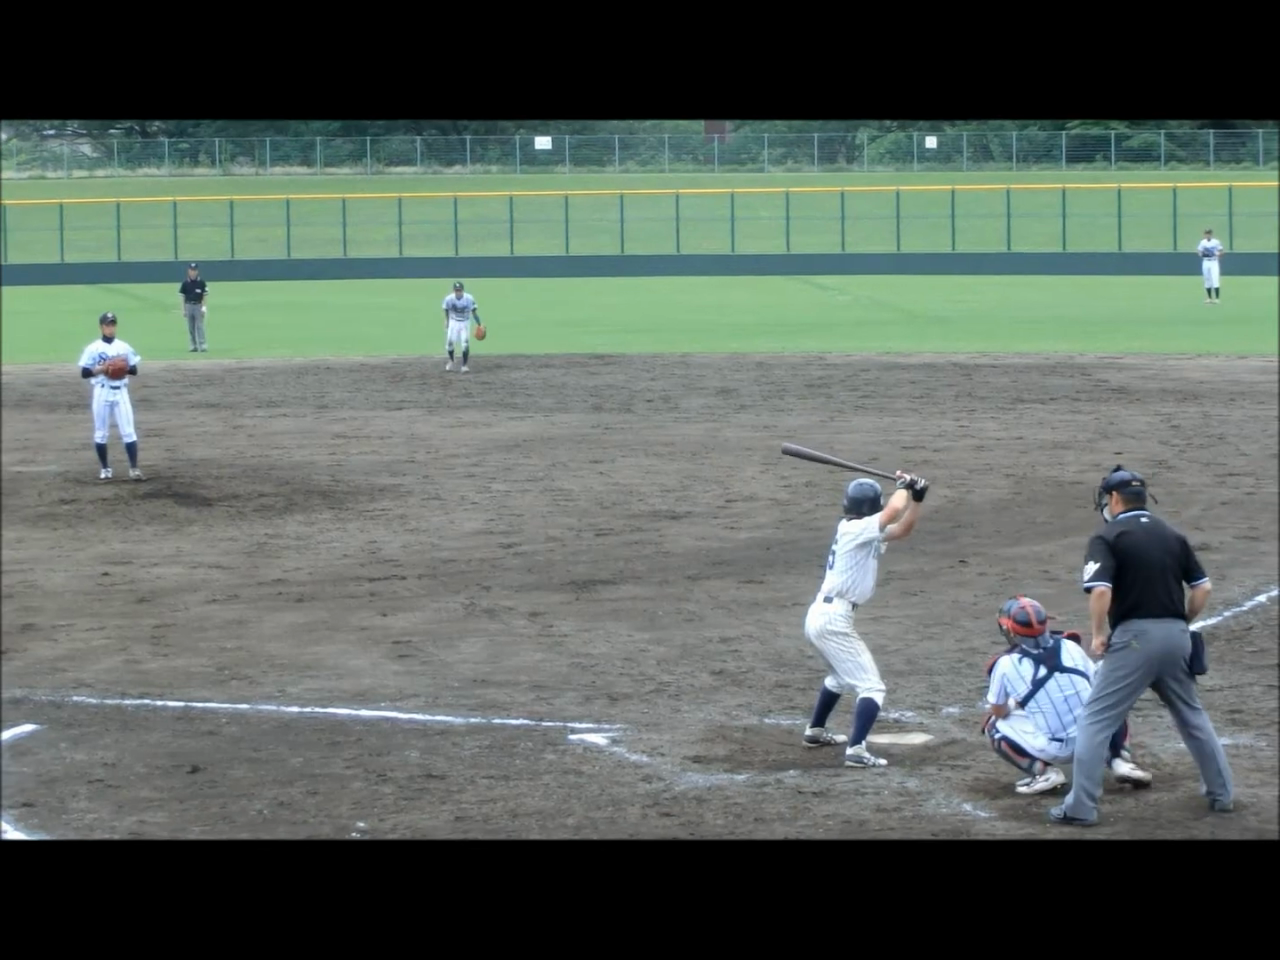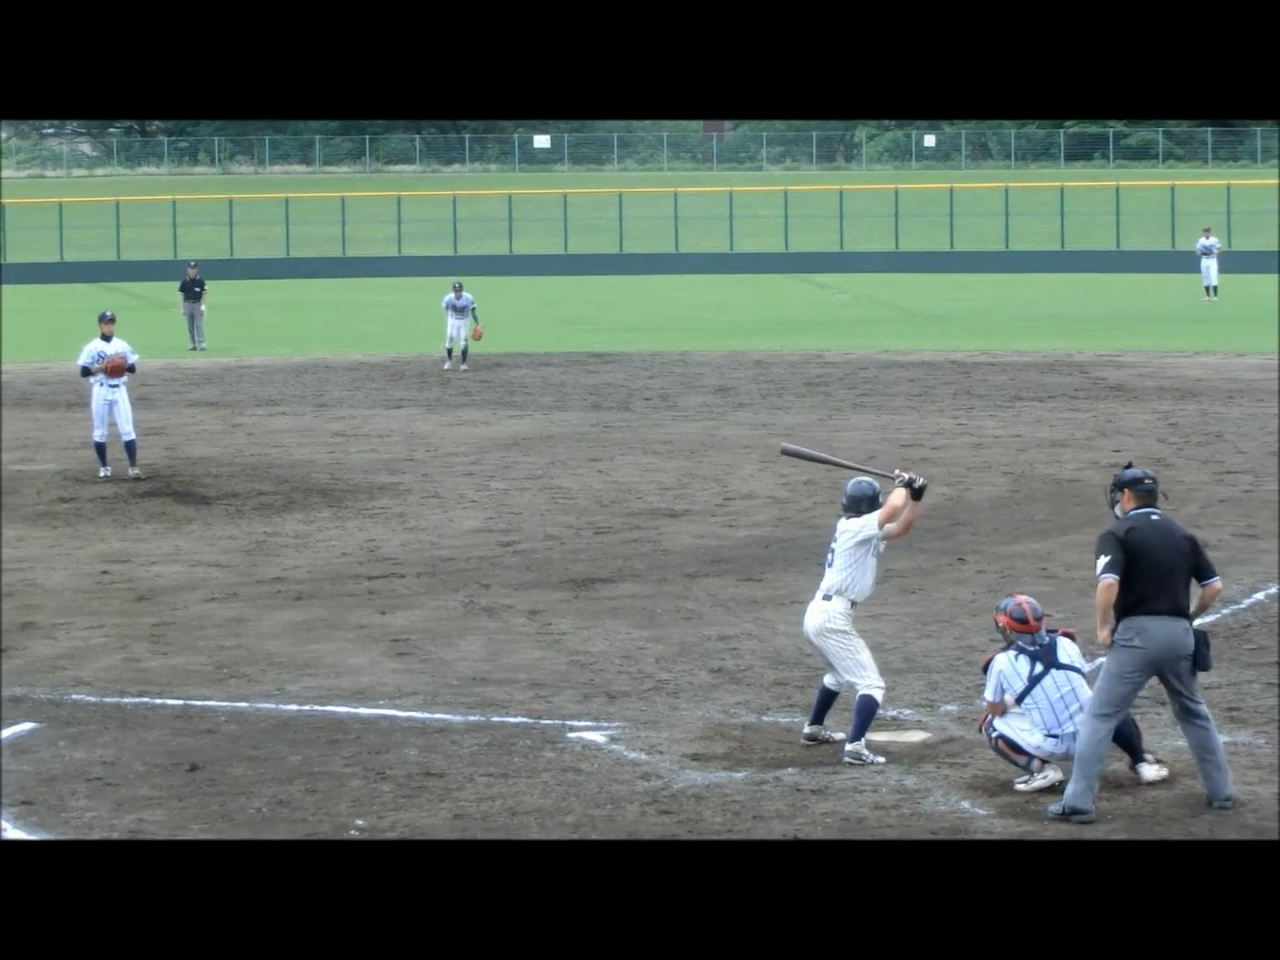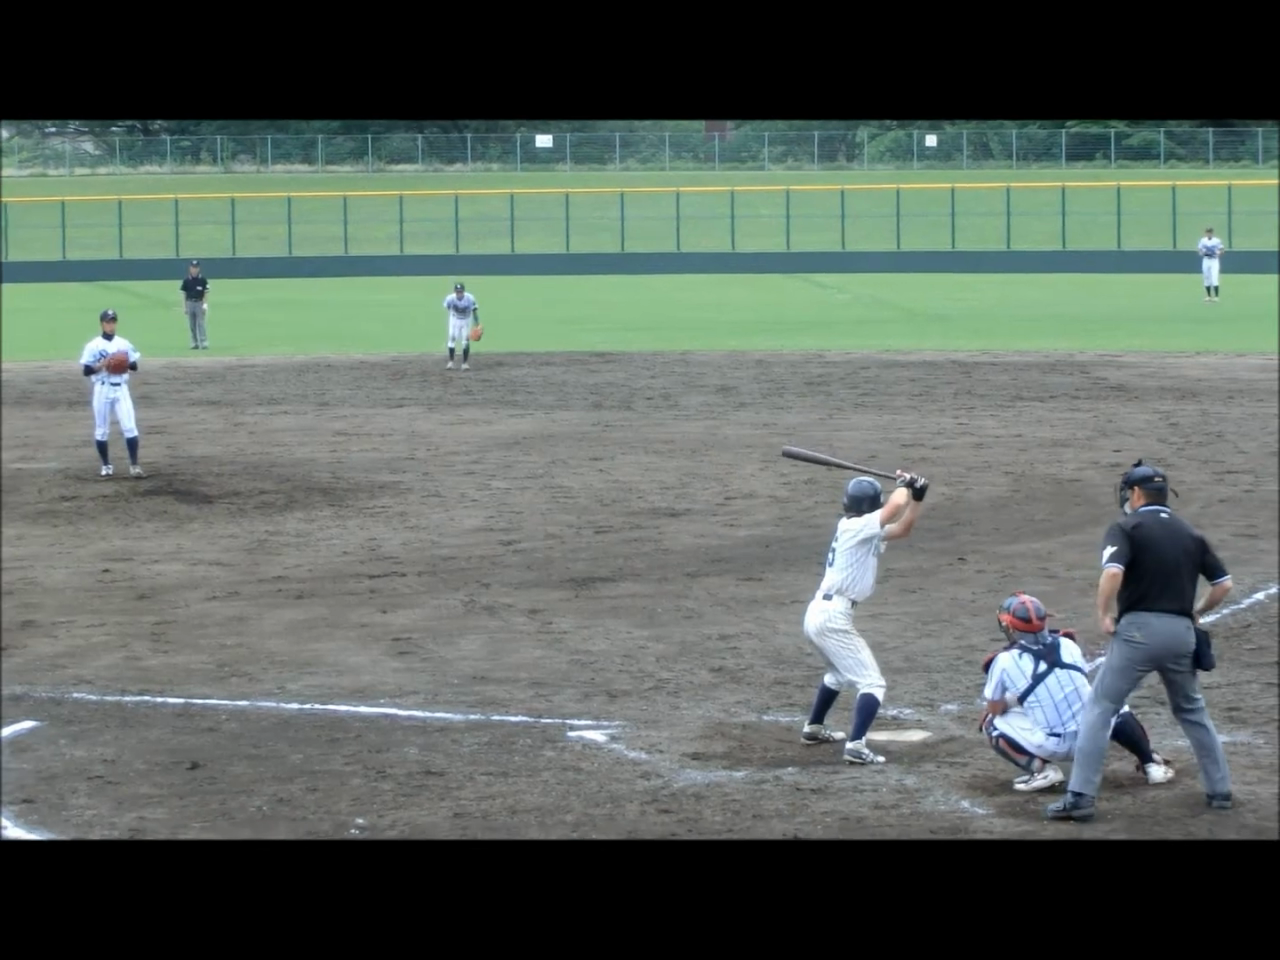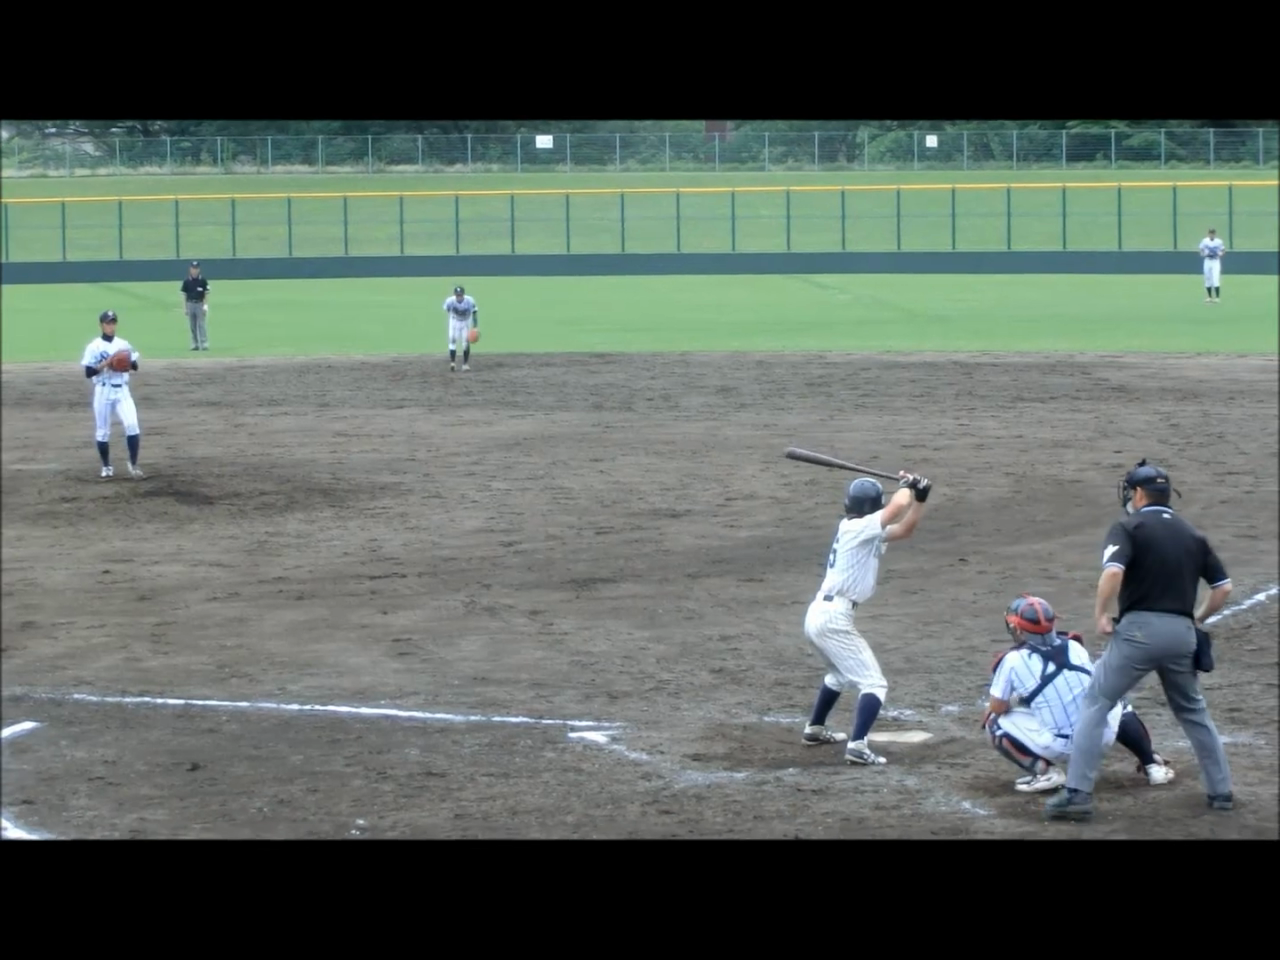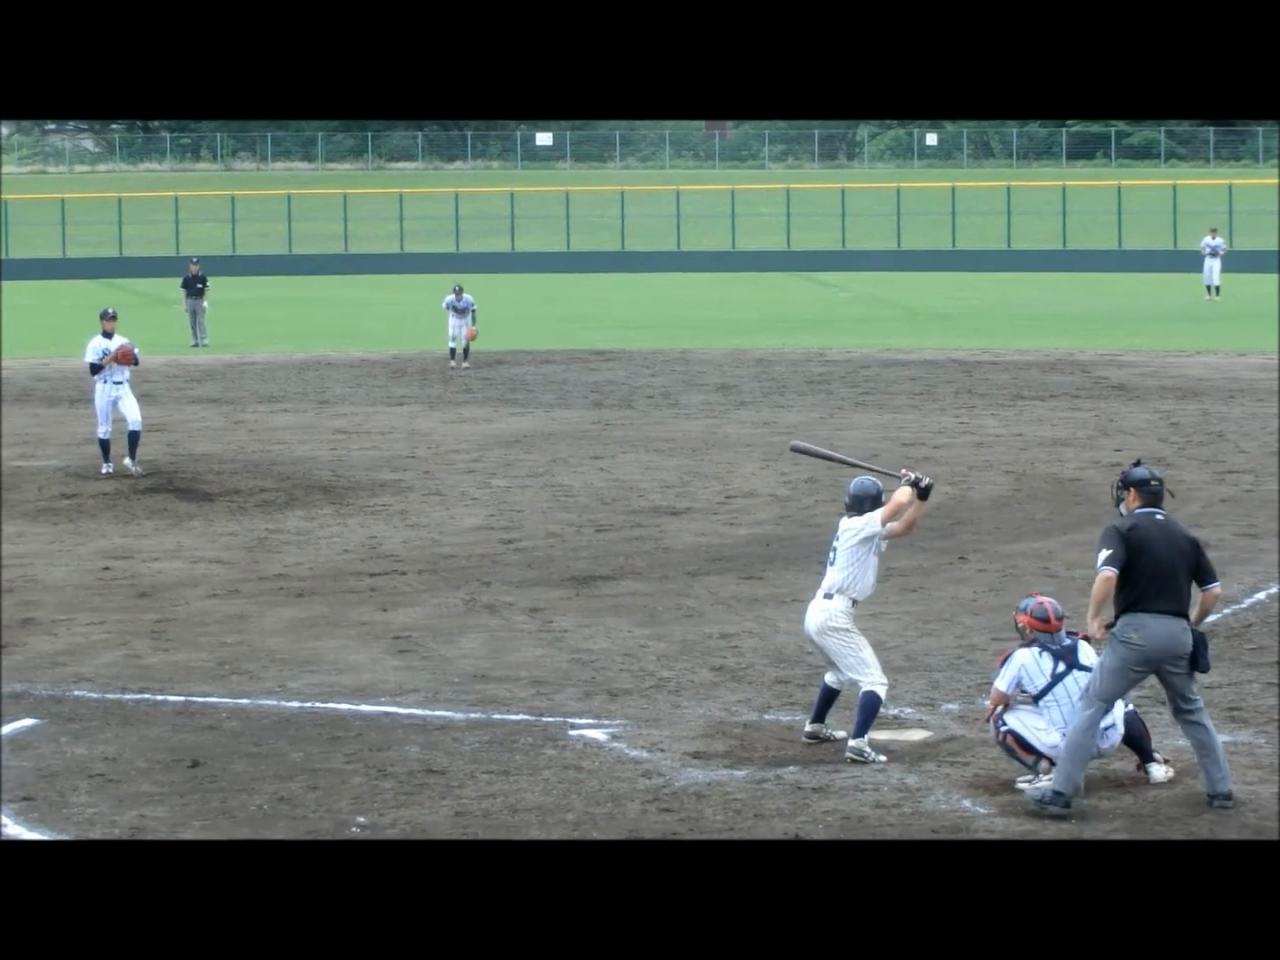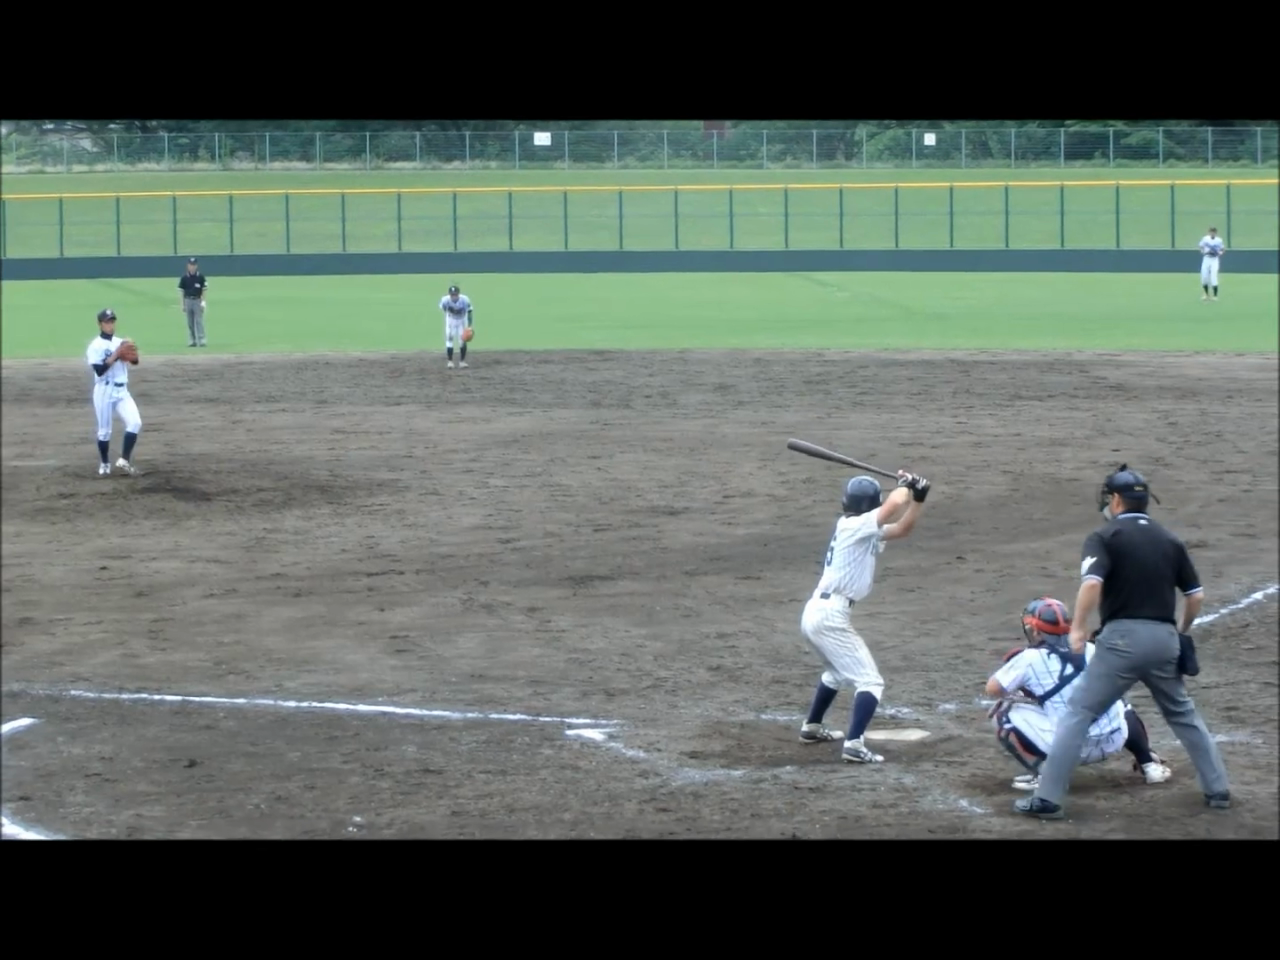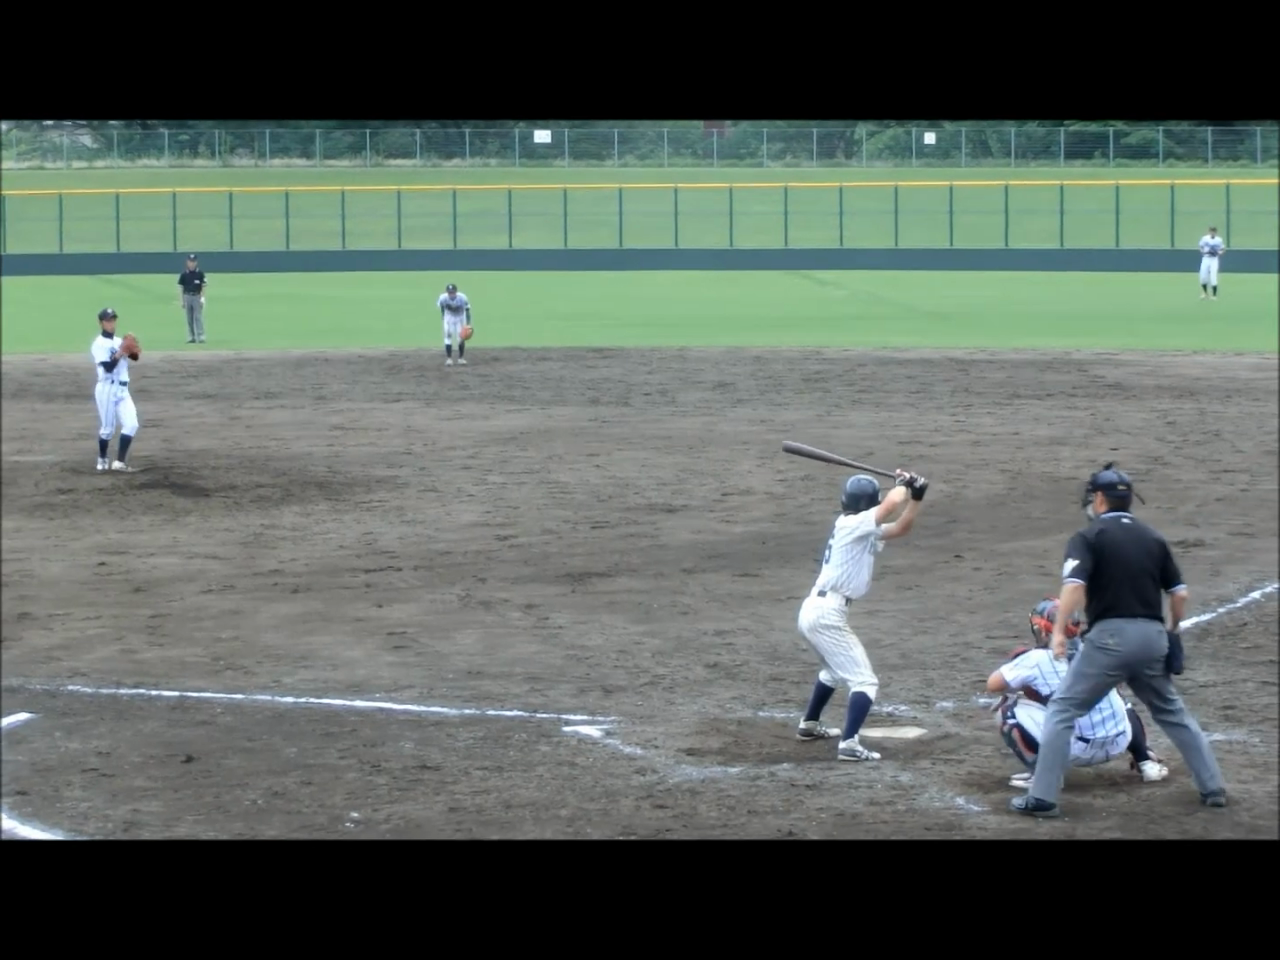
dt=0.1s
person 1, frame 1
left shoulder: (1108, 537)
right shoulder: (1173, 535)
left elbow: (1100, 590)
right elbow: (1202, 588)
left wrist: (1098, 634)
left hip: (1134, 638)
right hip: (1176, 637)
left knee: (1096, 721)
right knee: (1192, 718)
left ankle: (1080, 807)
right ankle: (1222, 793)
person 1, frame 2
left shoulder: (1118, 533)
right shoulder: (1183, 533)
left elbow: (1108, 583)
right elbow: (1214, 585)
left wrist: (1103, 626)
left hip: (1137, 635)
right hip: (1179, 634)
left knee: (1100, 716)
right knee: (1194, 714)
left ankle: (1079, 802)
right ankle: (1220, 791)
person 1, frame 3
left shoulder: (1126, 528)
right shoulder: (1191, 534)
left elbow: (1112, 572)
right elbow: (1224, 584)
left wrist: (1103, 615)
left hip: (1138, 630)
right hip: (1181, 632)
left knee: (1100, 708)
right knee: (1192, 712)
left ankle: (1081, 795)
right ankle: (1220, 789)
person 1, frame 4
left shoulder: (1128, 527)
right shoulder: (1192, 534)
left elbow: (1112, 572)
right elbow: (1223, 587)
left wrist: (1101, 615)
right wrist: (1198, 618)
left hip: (1139, 630)
right hip: (1182, 633)
left knee: (1095, 705)
right knee: (1193, 712)
left ankle: (1077, 792)
right ankle: (1221, 790)
person 1, frame 5
left shoulder: (1121, 530)
right shoulder: (1185, 536)
left elbow: (1107, 576)
right elbow: (1213, 590)
left wrist: (1094, 618)
right wrist: (1194, 623)
left hip: (1135, 632)
right hip: (1176, 633)
left knee: (1091, 708)
right knee: (1192, 712)
left ankle: (1060, 792)
right ankle: (1221, 789)
person 1, frame 6
left shoulder: (1105, 536)
right shoulder: (1170, 540)
left elbow: (1092, 584)
right elbow: (1196, 595)
left wrist: (1077, 629)
right wrist: (1181, 631)
left hip: (1122, 639)
right hip: (1164, 638)
left knee: (1079, 714)
right knee: (1183, 715)
left ankle: (1046, 800)
right ankle: (1217, 789)
person 1, frame 7
left shoulder: (1088, 536)
right shoulder: (1153, 538)
left elbow: (1073, 586)
right elbow: (1180, 594)
left wrist: (1057, 631)
right wrist: (1172, 631)
left hip: (1109, 637)
right hip: (1152, 636)
left knee: (1062, 711)
right knee: (1173, 713)
left ankle: (1042, 797)
right ankle: (1212, 787)
person 2, frame 1
left shoulder: (854, 529)
right shoulder: (857, 529)
left elbow: (902, 529)
right elbow: (894, 510)
left wrist: (916, 497)
right wrist: (902, 486)
left hip: (820, 616)
right hip: (833, 620)
left knee: (841, 676)
right knee: (872, 687)
left ankle: (815, 731)
right ankle: (856, 750)
person 2, frame 2
left shoulder: (853, 528)
right shoulder: (856, 527)
left elbow: (900, 528)
right elbow: (893, 507)
left wrist: (915, 497)
right wrist: (901, 484)
left hip: (819, 614)
right hip: (833, 617)
left knee: (840, 674)
right knee: (871, 684)
left ankle: (813, 729)
right ankle: (855, 747)
person 2, frame 3
left shoulder: (855, 528)
right shoulder: (858, 527)
left elbow: (901, 529)
right elbow: (896, 505)
left wrist: (917, 496)
right wrist: (903, 484)
left hip: (819, 614)
right hip: (833, 617)
left knee: (840, 673)
right knee: (872, 682)
left ankle: (813, 728)
right ankle: (856, 745)
person 2, frame 4
left shoulder: (855, 528)
right shoulder: (859, 528)
left elbow: (903, 529)
right elbow: (898, 506)
left wrist: (920, 498)
right wrist: (906, 485)
left hip: (820, 615)
right hip: (834, 618)
left knee: (840, 674)
right knee: (874, 683)
left ankle: (814, 729)
right ankle: (858, 744)
person 2, frame 5
left shoulder: (863, 529)
right shoulder: (858, 526)
left elbow: (903, 527)
right elbow: (898, 504)
left wrist: (921, 496)
right wrist: (908, 483)
left hip: (820, 612)
right hip: (833, 616)
left knee: (840, 672)
right knee: (874, 681)
left ankle: (815, 727)
right ankle: (858, 742)
person 2, frame 6
left shoulder: (862, 529)
right shoulder: (855, 526)
left elbow: (901, 529)
right elbow: (894, 505)
left wrist: (918, 498)
right wrist: (904, 484)
left hip: (817, 612)
right hip: (830, 615)
left knee: (838, 672)
right knee: (870, 681)
left ankle: (812, 727)
right ankle: (854, 743)
person 2, frame 7
left shoulder: (864, 529)
right shoulder: (854, 524)
left elbow: (899, 528)
right elbow: (892, 504)
left wrist: (916, 497)
right wrist: (902, 483)
left hip: (815, 610)
right hip: (827, 614)
left knee: (835, 670)
right knee: (864, 681)
left ankle: (809, 724)
right ankle: (849, 744)
